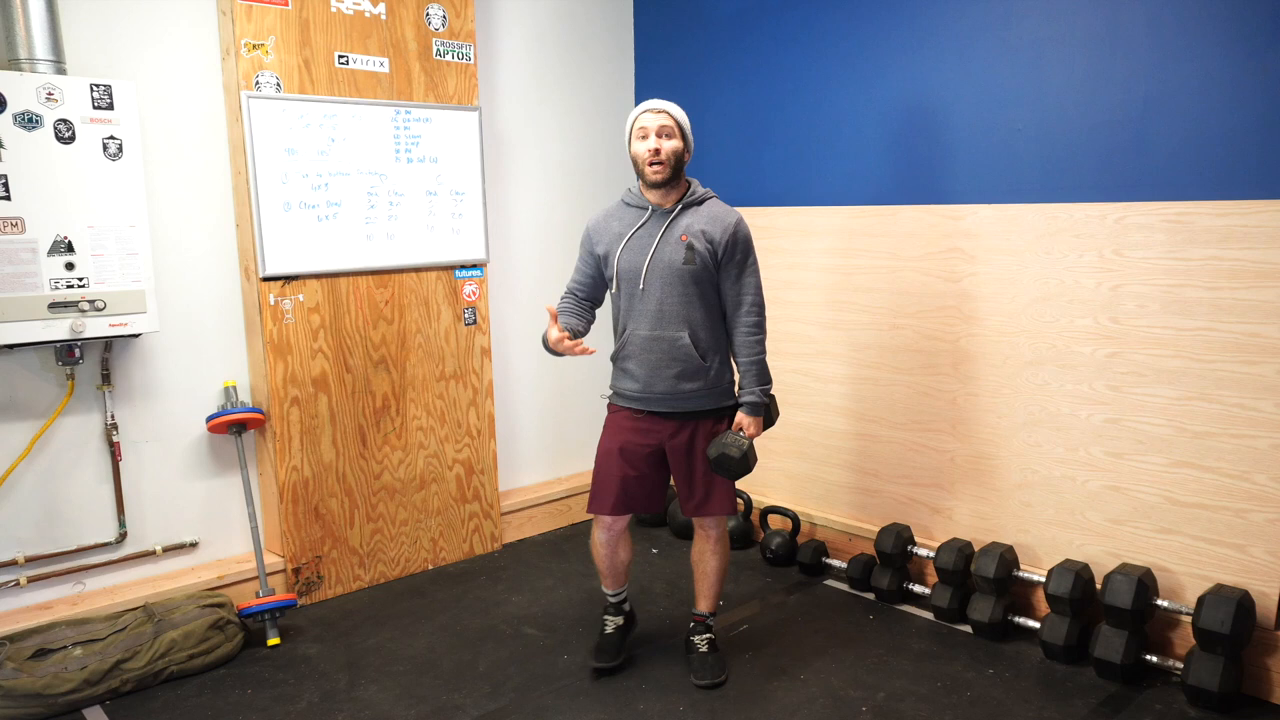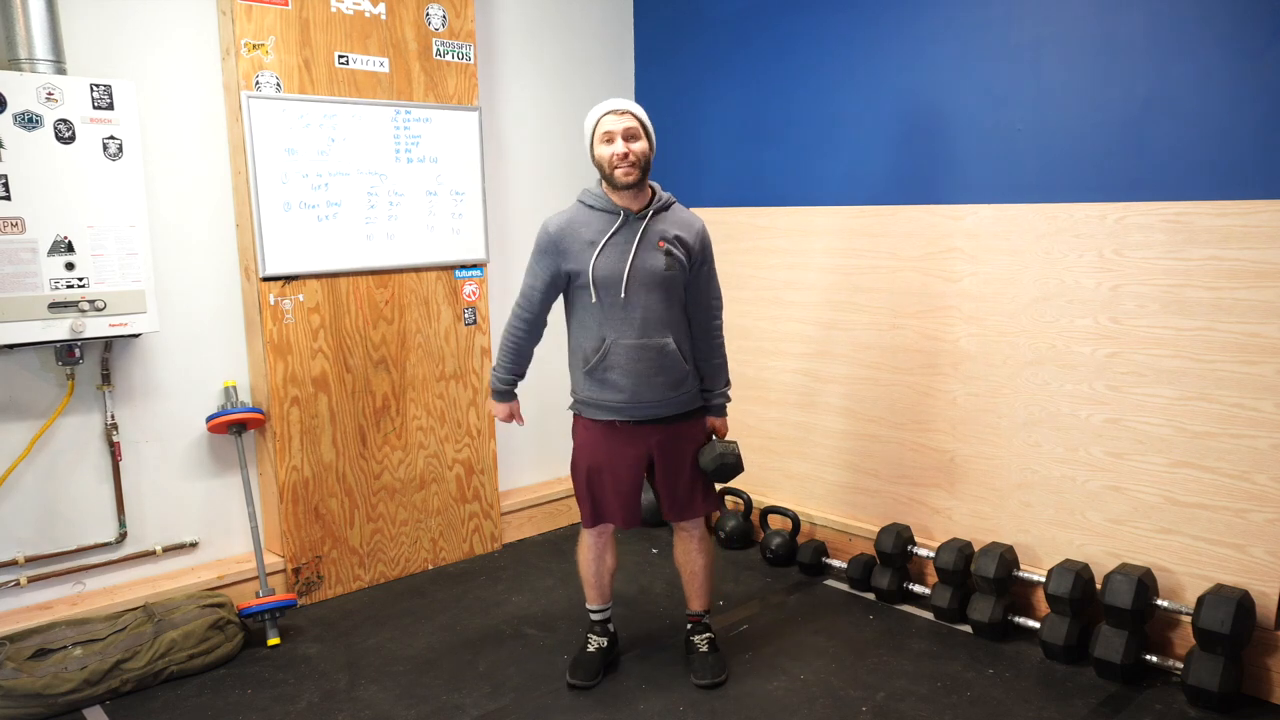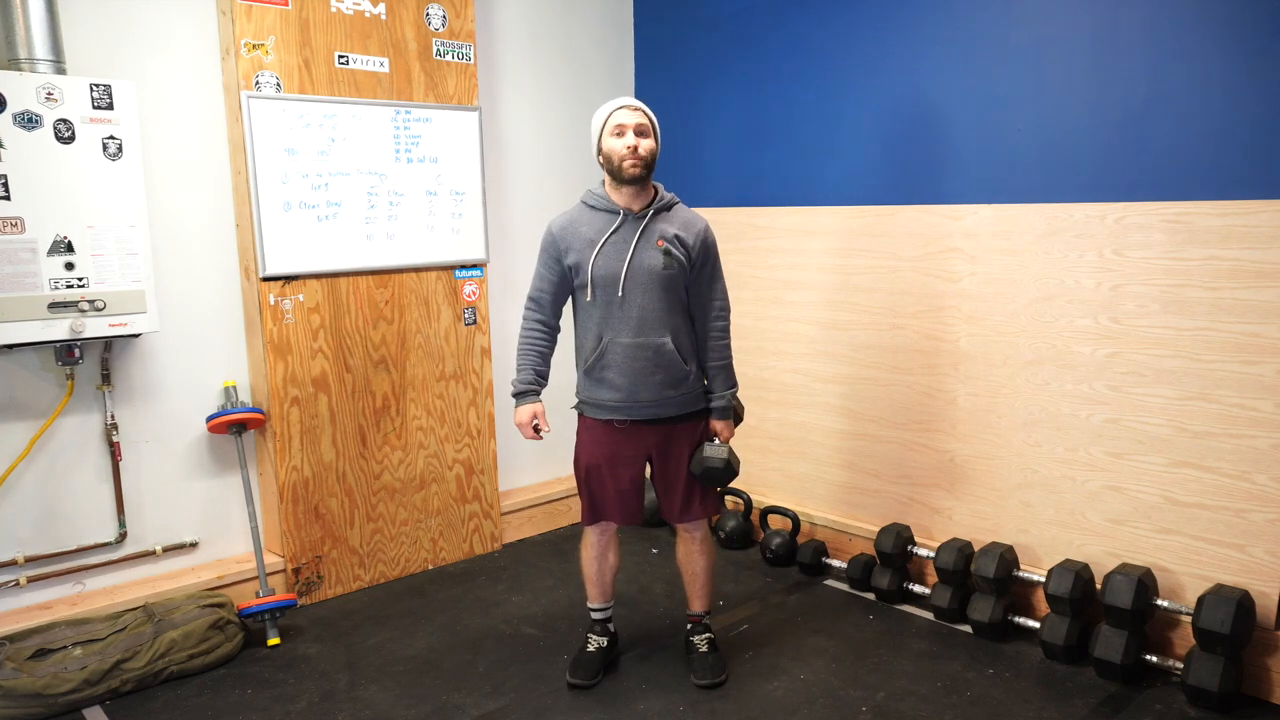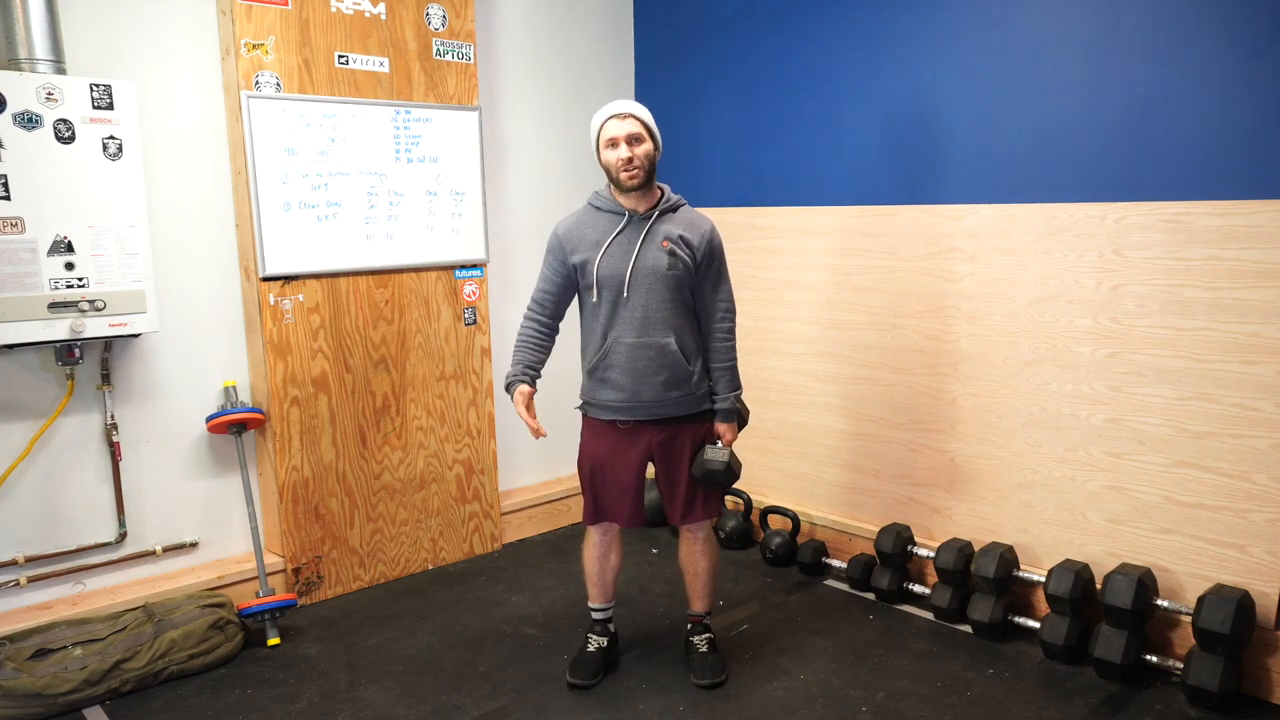
dt=1s
person 1, frame 1
left shoulder: (723, 223)
right shoulder: (605, 225)
left elbow: (747, 319)
right elbow: (580, 300)
left wrist: (752, 400)
right wrist: (558, 333)
left hip: (707, 407)
right hip: (631, 405)
left knee: (710, 521)
right knee: (609, 518)
left ankle: (702, 631)
right ankle: (618, 612)
person 1, frame 2
left shoulder: (687, 229)
right shoulder: (563, 230)
left elbow: (707, 324)
right elbow: (528, 314)
left wrist: (717, 402)
right wrist: (503, 386)
left hip: (680, 414)
right hip: (601, 416)
left knee: (690, 524)
right knee: (598, 527)
left ankle: (700, 631)
right ankle: (600, 634)
person 1, frame 3
left shoulder: (691, 230)
right shoulder: (567, 230)
left elbow: (714, 326)
right elbow: (540, 317)
left wrist: (722, 405)
right wrist: (527, 391)
left hip: (683, 413)
right hip: (604, 416)
left knee: (693, 524)
right knee: (601, 525)
left ankle: (699, 632)
right ankle: (600, 633)
person 1, frame 4
left shoulder: (696, 230)
right shoulder: (573, 232)
left elbow: (719, 325)
right elbow: (543, 313)
left wrist: (727, 407)
right wrist: (521, 376)
left hip: (687, 413)
right hip: (609, 415)
left knee: (696, 524)
right knee: (603, 524)
left ankle: (700, 632)
right ankle: (601, 633)
